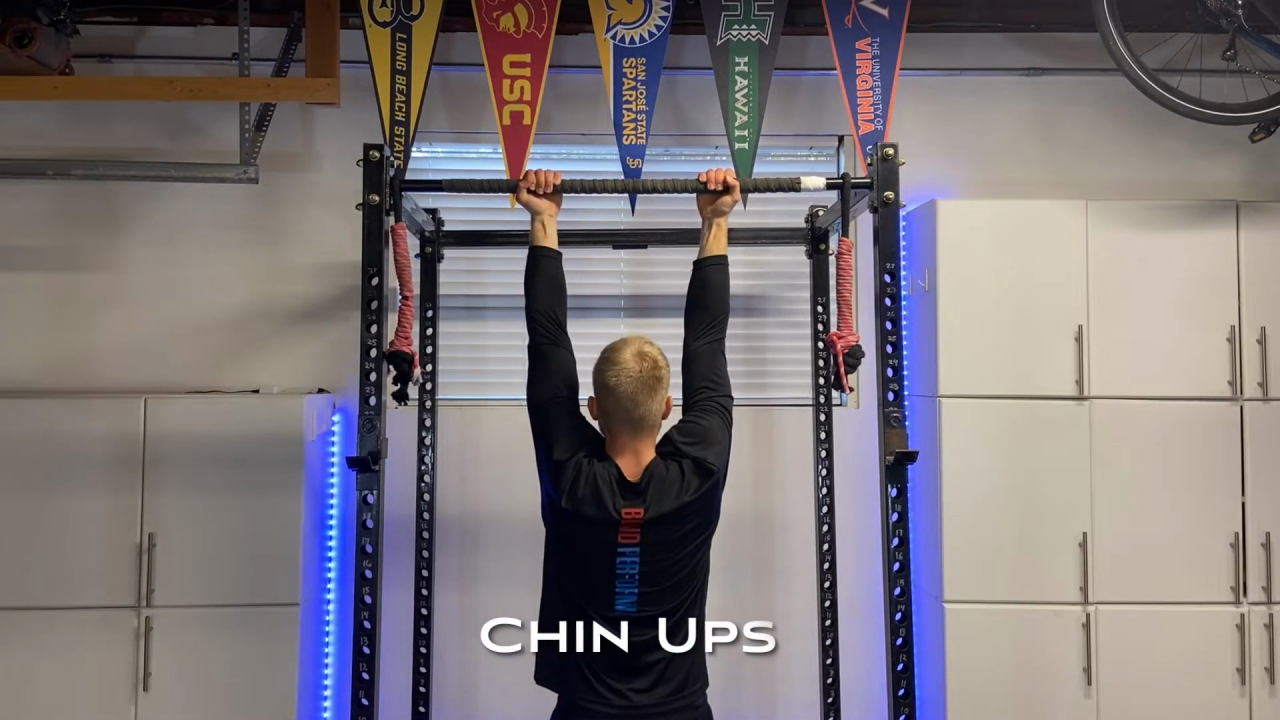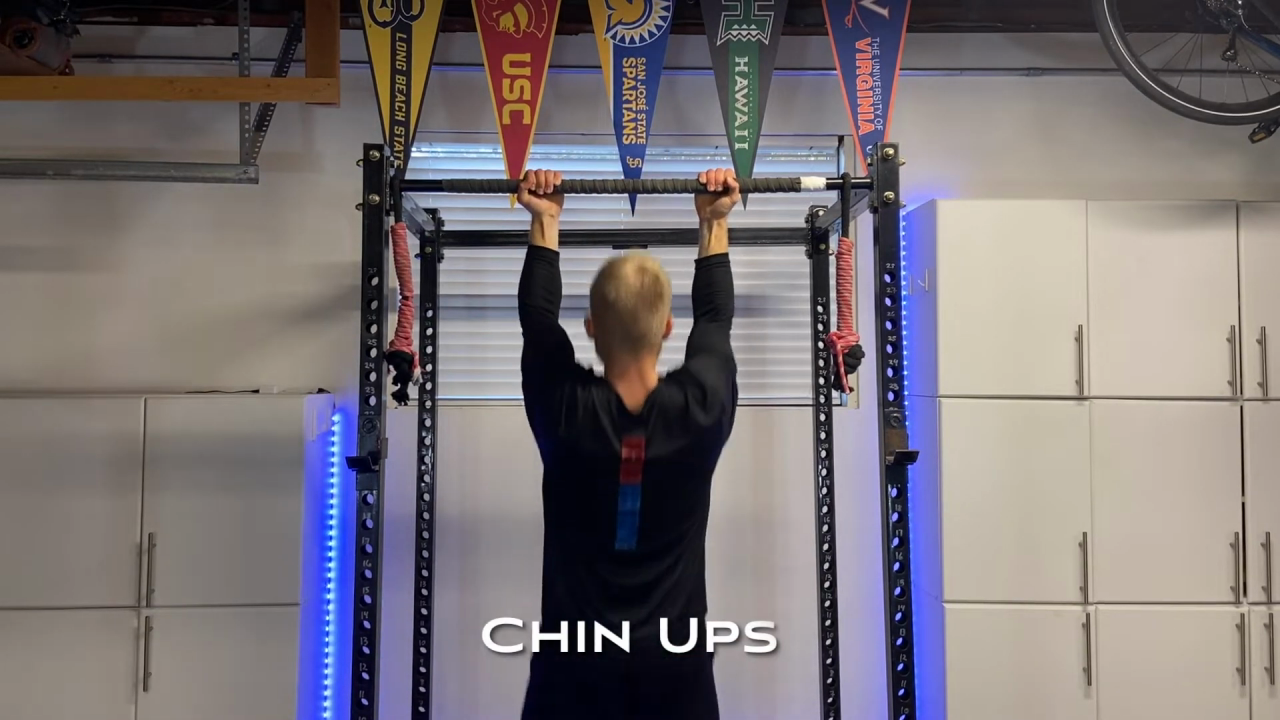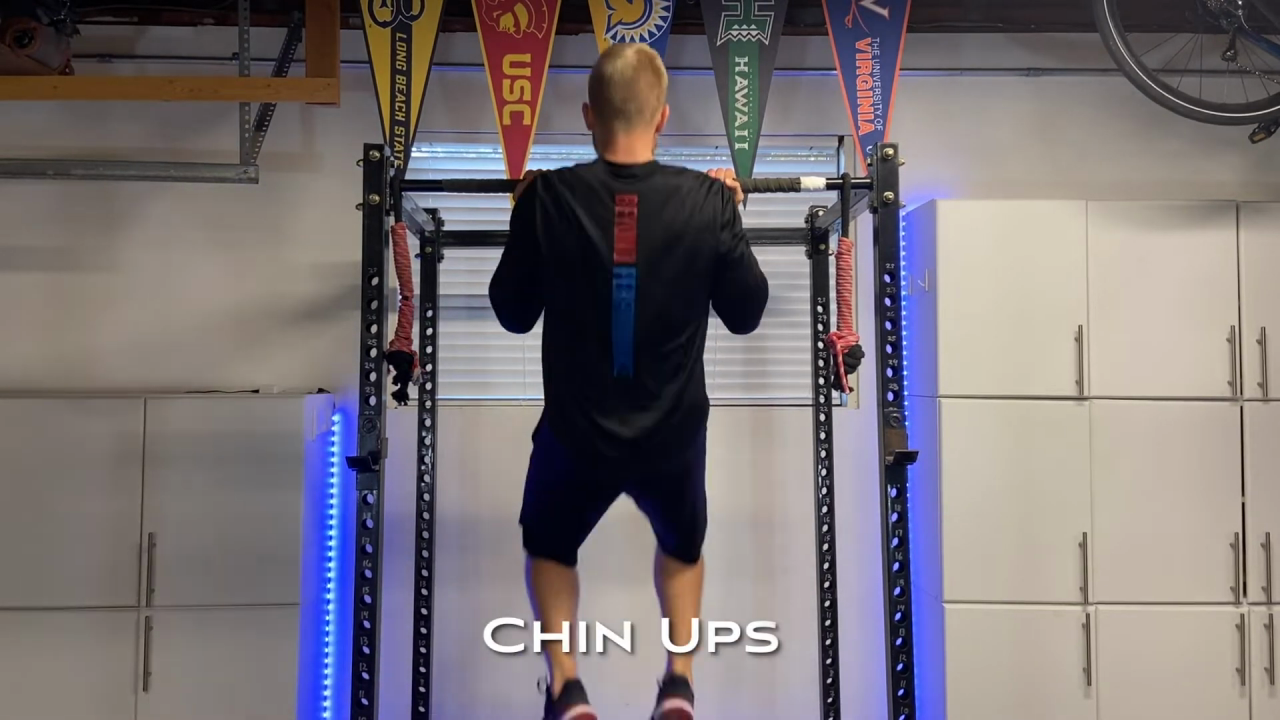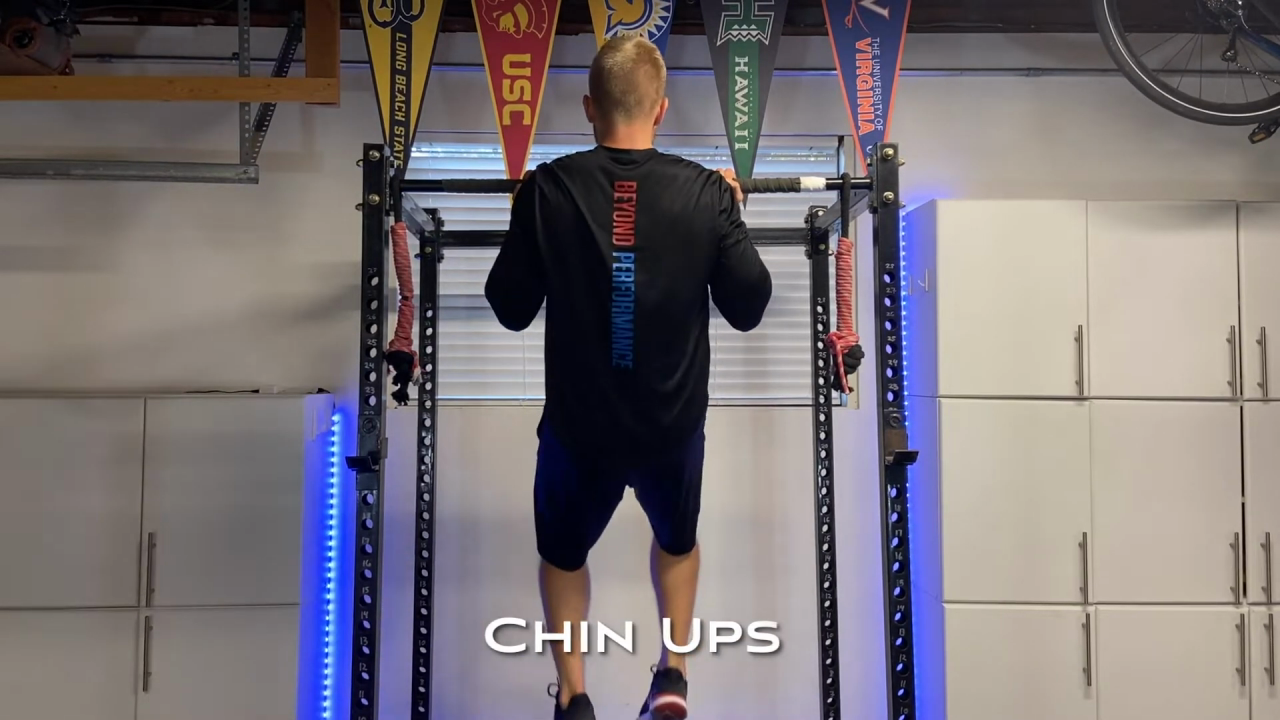
dt=0.5s
person 1, frame 1
left shoulder: (568, 477)
right shoulder: (699, 475)
left elbow: (547, 337)
right elbow: (706, 337)
left wrist: (543, 222)
right wrist: (715, 223)
person 1, frame 2
left shoulder: (564, 410)
right shoulder: (701, 409)
left elbow: (538, 319)
right elbow: (716, 318)
left wrist: (544, 223)
right wrist: (714, 224)
left hip: (574, 642)
right hip: (674, 644)
person 1, frame 3
left shoulder: (549, 199)
right shoulder: (706, 203)
left elbow: (511, 311)
right elbow: (747, 312)
left hip: (576, 436)
right hip: (672, 435)
left knee: (549, 550)
right knee: (683, 550)
person 1, frame 4
left shoulder: (548, 189)
right shoulder: (705, 193)
left elbow: (511, 308)
right elbow: (748, 307)
left hip: (579, 427)
right hip: (672, 425)
left knee: (563, 556)
right knee: (676, 543)
